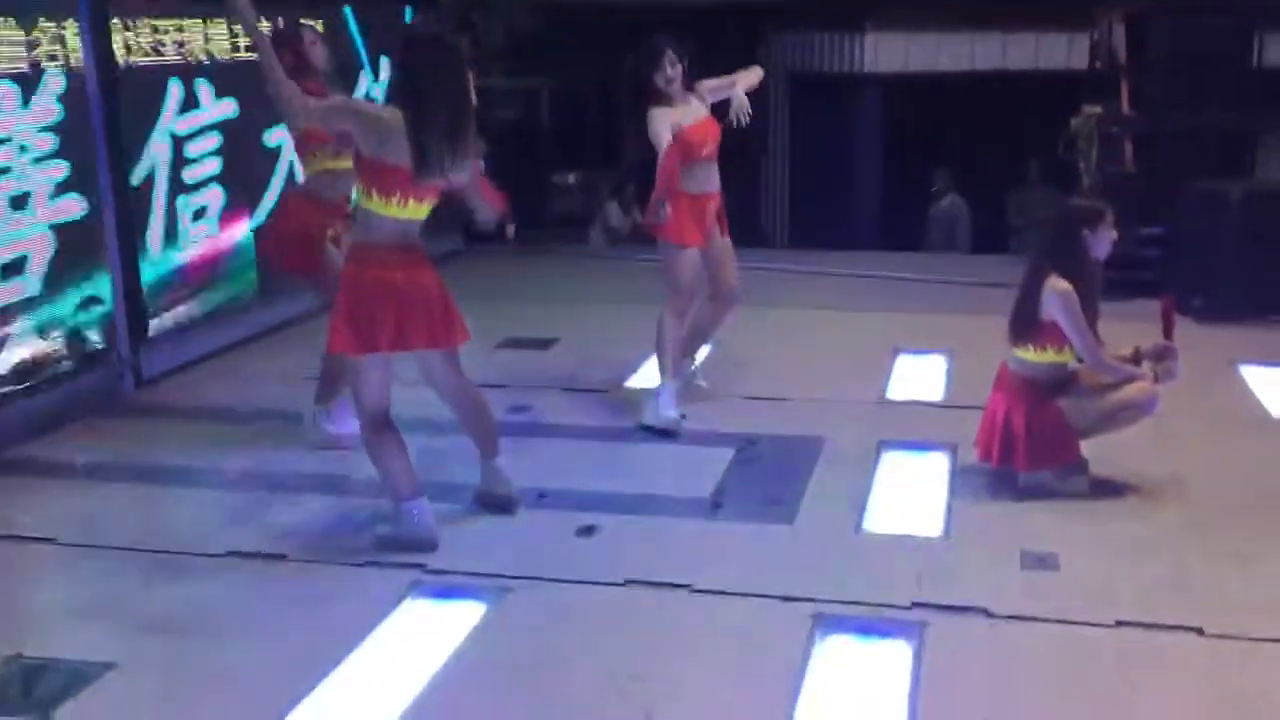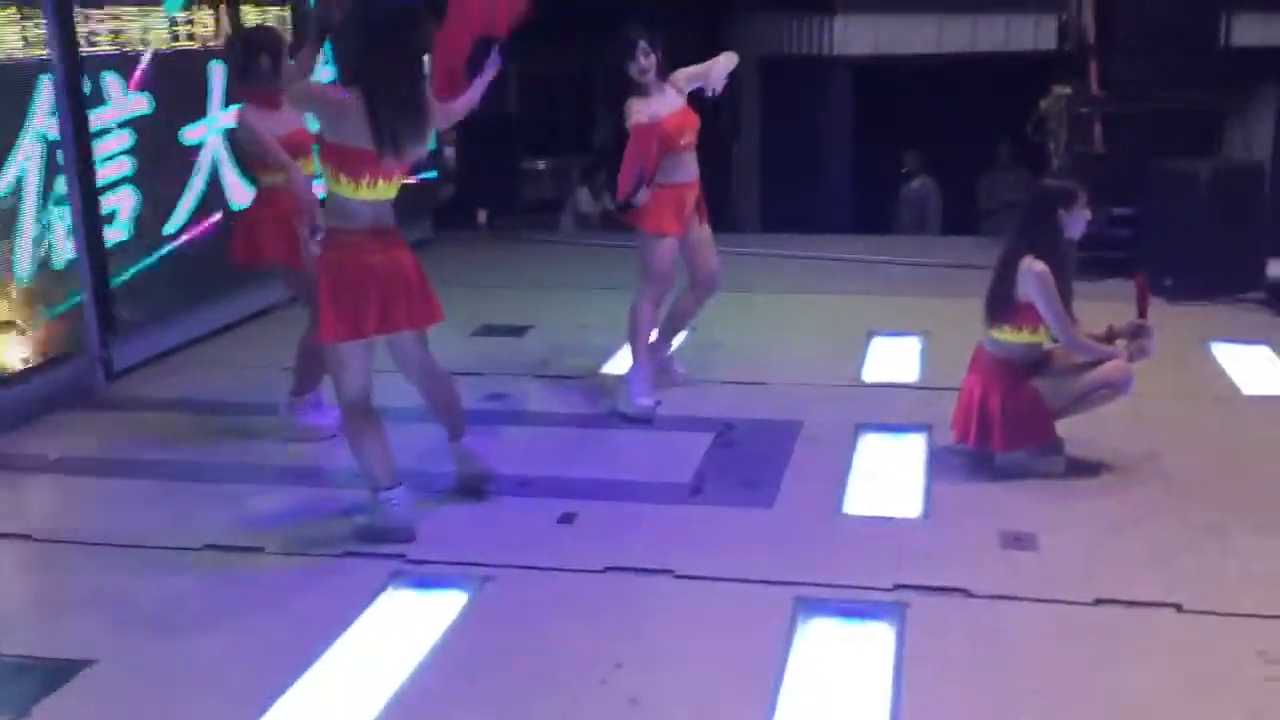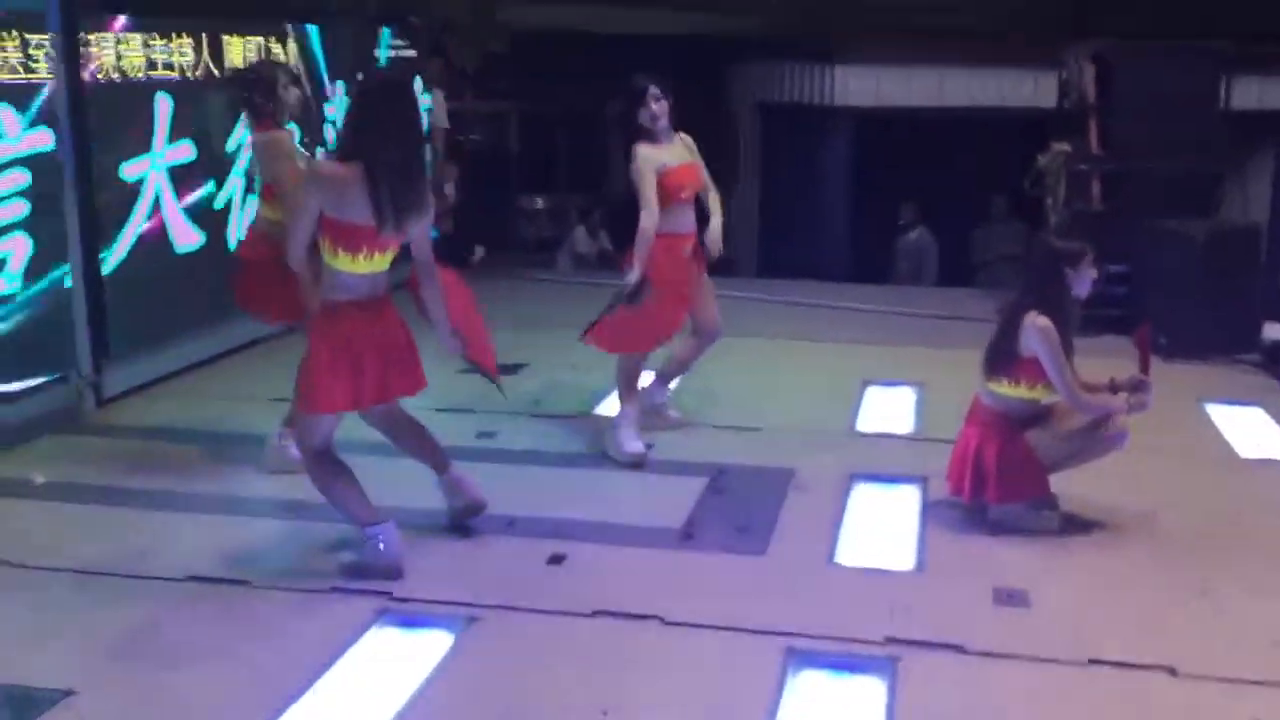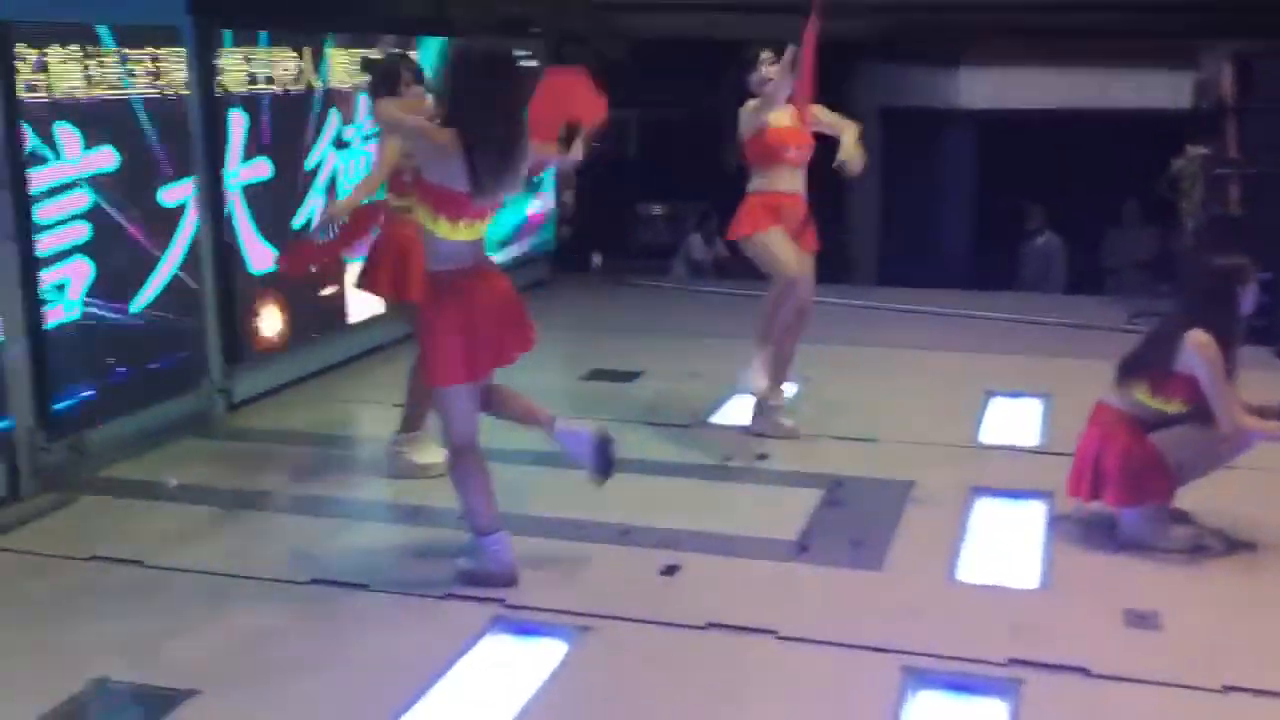
dt=0.4s
person 1, frame 1
left shoulder: (367, 120)
right shoulder: (457, 140)
left elbow: (294, 104)
right elbow: (470, 190)
right wrist: (484, 207)
left hip: (370, 274)
right hip: (418, 275)
left knee: (373, 407)
right knee: (454, 382)
left ankle: (413, 515)
right ankle: (495, 477)
person 1, frame 2
left shoulder: (334, 103)
right shoulder: (420, 112)
left elbow: (291, 91)
right elbow: (461, 105)
right wrist: (489, 71)
left hip: (347, 259)
right hip: (393, 255)
left knee: (353, 394)
right knee: (420, 365)
left ankle: (393, 506)
right ankle: (468, 459)
person 1, frame 3
left shoulder: (324, 178)
right shoulder: (417, 191)
left elbow: (296, 254)
right elbow: (426, 268)
left wrist: (312, 295)
right wrist: (444, 330)
left hip: (339, 329)
right hip: (383, 323)
left knee: (313, 445)
right knee: (385, 414)
left ankle: (381, 542)
right ankle: (457, 486)
person 1, frame 4
left shoulder: (431, 141)
right shoulder: (514, 149)
left elbow: (381, 110)
right elbow: (545, 156)
left wrist: (413, 105)
right wrist: (570, 153)
left hip: (451, 298)
right hip: (489, 288)
left knee: (460, 436)
right knee: (483, 391)
left ankle: (495, 553)
right ankle: (568, 433)
person 2, frame 1
left shoulder: (333, 100)
right shoulder: (292, 100)
right elbow: (269, 57)
left hip: (335, 215)
right hip: (311, 217)
left ankle: (333, 401)
right ankle: (324, 413)
person 2, frame 2
left shoulder: (287, 100)
right shoulder: (250, 119)
right elbow: (287, 170)
right wrist: (312, 214)
left hip: (299, 216)
right hip: (281, 219)
left ankle: (306, 396)
right ankle: (299, 407)
person 2, frame 3
left shoulder: (274, 138)
right shoulder: (277, 141)
right elbow: (296, 204)
left hip: (278, 250)
right hip: (275, 254)
left ankle: (296, 430)
right ankle: (286, 440)
person 2, frame 4
left shoulder: (404, 129)
right shoulder: (400, 132)
right elbow: (380, 172)
right wrist: (348, 203)
left hip: (410, 239)
right hip: (407, 242)
left ankle: (411, 434)
right ankle: (409, 440)
person 3, frame 1
left shoulder: (702, 94)
right shoulder: (659, 115)
left elbow: (756, 73)
right elbow: (667, 159)
left wrist: (739, 88)
right wrist: (661, 198)
left hip: (712, 208)
right hip: (684, 211)
left knee: (727, 291)
right knee: (680, 300)
left ankle: (682, 363)
right ankle: (666, 393)
person 3, frame 2
left shoulder: (678, 83)
right shoulder: (636, 107)
left elbow: (730, 58)
right elbow: (641, 154)
left wrist: (719, 69)
right wrist: (638, 186)
left hip: (691, 197)
right hip: (662, 201)
left knee: (707, 279)
right knee: (655, 287)
left ankle: (660, 349)
right ankle: (638, 380)
person 3, frame 3
left shoulder: (684, 141)
right shoulder: (644, 153)
left elbow: (708, 188)
right elbow: (649, 212)
left wrist: (715, 224)
right wrist: (638, 267)
left hip: (690, 248)
right hip: (659, 250)
left knee: (709, 328)
right knee: (642, 333)
left ankle: (655, 393)
right ankle: (625, 423)
person 3, frame 4
left shoulder: (805, 111)
right shoulder: (752, 111)
left elbow: (847, 126)
right elbow: (770, 104)
left wrist: (849, 142)
right wrist: (785, 80)
left hip: (798, 217)
right hip: (761, 213)
left knee: (800, 307)
right knee: (792, 278)
left ankle: (769, 402)
right ankle: (760, 354)
person 4, frame 1
left shoulder: (1055, 280)
right shoulder: (1059, 289)
left elbow: (1087, 354)
right elbow: (1095, 362)
left wrist: (1138, 355)
right wrist: (1150, 374)
left hip: (1037, 391)
right hip: (1029, 403)
right knee: (1144, 395)
left ankle: (1051, 449)
right ankle: (1044, 465)
person 4, frame 2
left shoulder: (1029, 260)
right shoulder: (1035, 270)
left elbow: (1063, 334)
right elbow: (1071, 343)
left wrist: (1113, 334)
right wrist: (1122, 351)
left hip: (1011, 372)
right hip: (1005, 385)
left knee: (1106, 358)
right knee: (1119, 374)
left ankle: (1027, 428)
right ankle: (1020, 445)
person 4, frame 3
left shoulder: (1034, 316)
right shoulder: (1039, 325)
left elbow: (1069, 385)
right elbow: (1076, 401)
left wrist: (1115, 387)
right wrist: (1124, 404)
left hip: (1006, 426)
right hip: (999, 439)
left knee: (1105, 414)
right knee: (1114, 428)
left ankle: (1022, 482)
right ankle: (1012, 502)
person 4, frame 4
left shoulder: (1192, 331)
right shoulder: (1200, 342)
left elbow: (1221, 404)
right elbow: (1233, 424)
left hip: (1131, 428)
right hip: (1120, 443)
right knee: (1238, 434)
left ankle: (1151, 500)
right ankle: (1144, 514)
